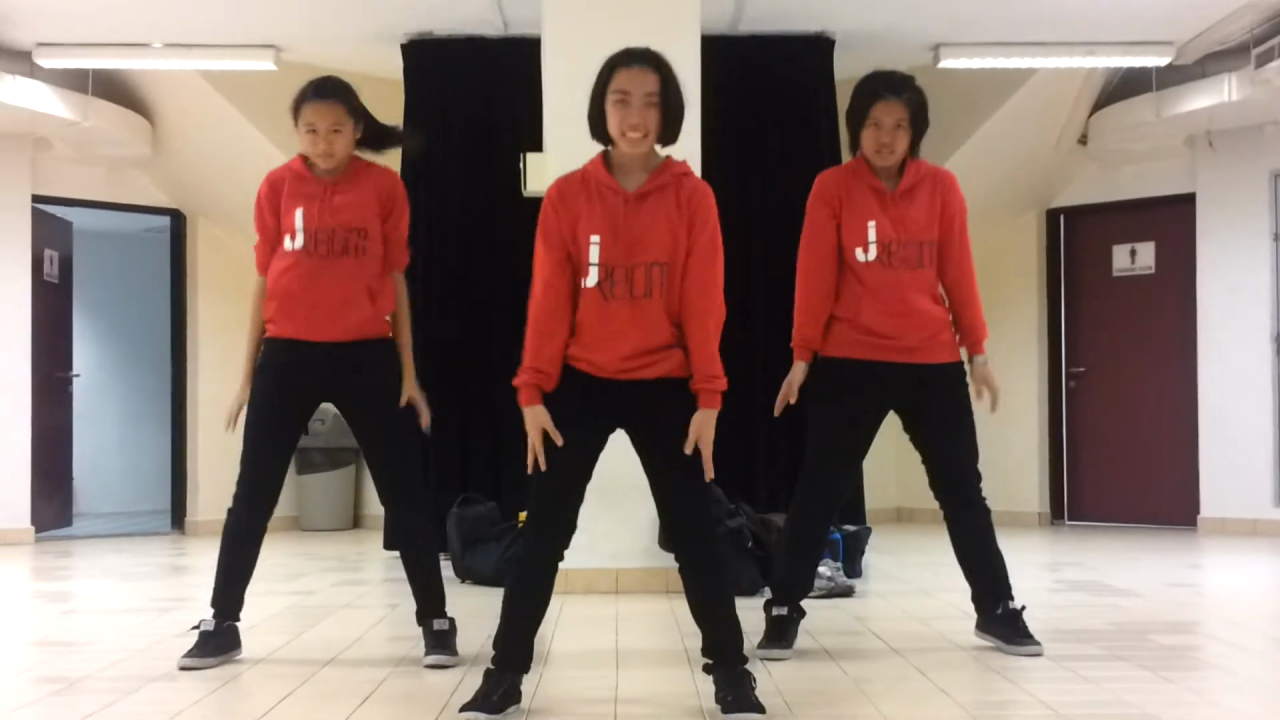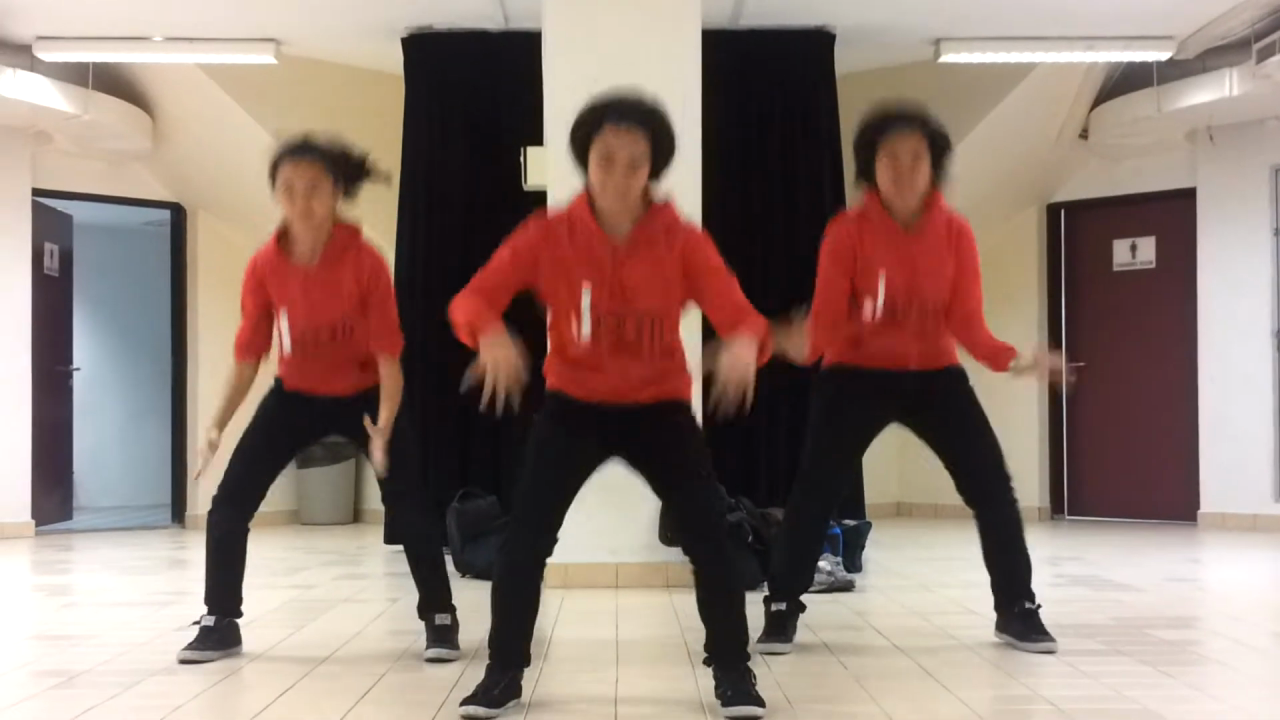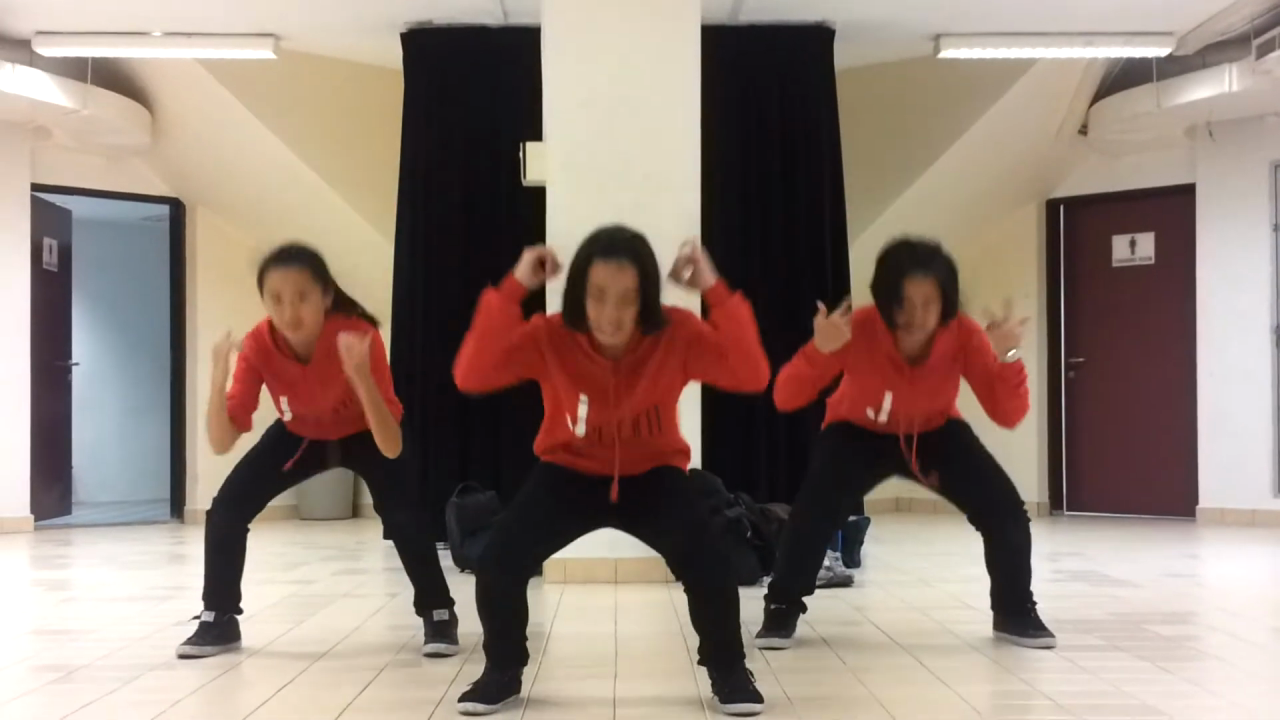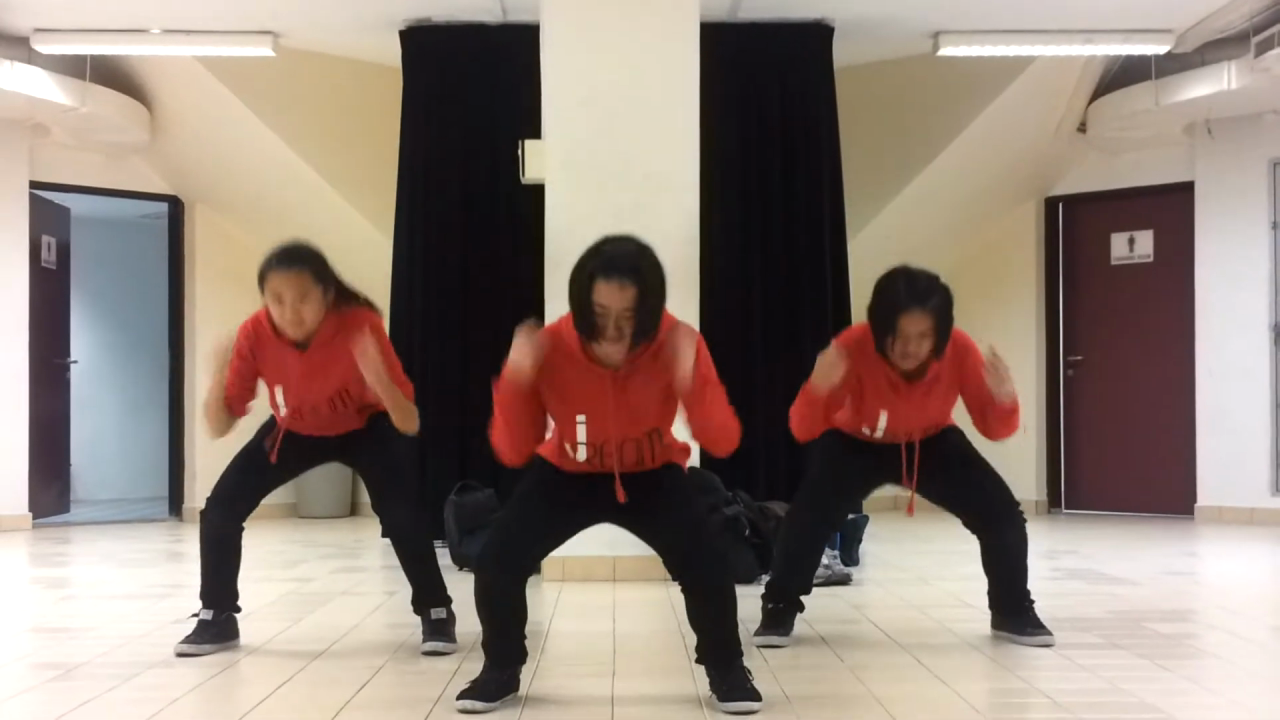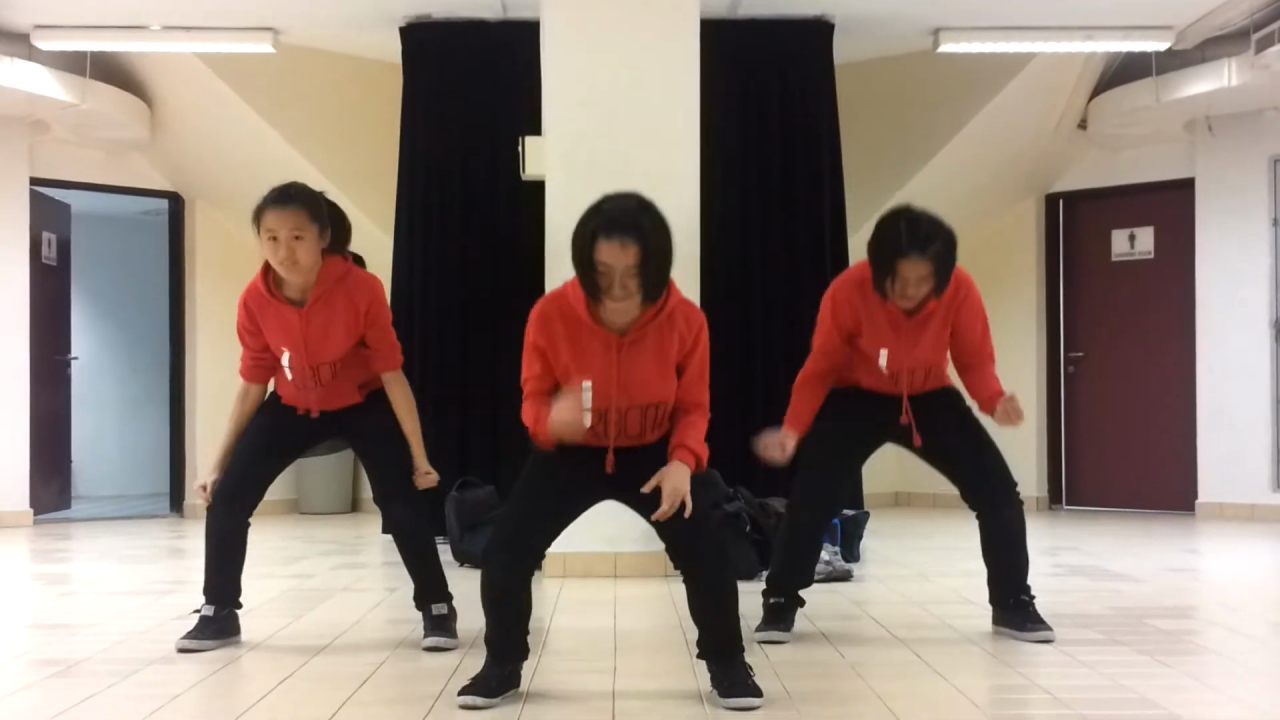
dt=0.2s
person 1, frame 1
left shoulder: (693, 198)
right shoulder: (566, 196)
left elbow: (705, 303)
right elbow: (545, 297)
left wrist: (709, 400)
right wrist: (534, 392)
left hip: (665, 385)
right hip: (579, 383)
left knee: (693, 530)
right knee: (545, 529)
person 1, frame 2
left shoulder: (682, 239)
right shoulder: (550, 233)
left elbow: (738, 313)
right elbow: (473, 297)
left wrist: (747, 343)
right wrist: (489, 334)
left hip: (659, 411)
right hip: (573, 408)
left knee: (709, 535)
right knee: (525, 538)
person 1, frame 3
left shoulder: (679, 333)
right shoulder: (547, 337)
left elbow: (751, 378)
right elbow: (472, 378)
left wrist: (718, 294)
right wrist: (509, 291)
left hip: (652, 477)
right hip: (568, 477)
left knee: (707, 563)
right knee: (498, 564)
left ankle: (727, 669)
right ankle: (503, 670)
person 1, frame 4
left shoulder: (680, 348)
right shoulder: (547, 349)
left elbow: (722, 441)
right elbow: (511, 448)
left wrist: (692, 380)
right wrist: (514, 378)
left hip: (650, 478)
right hip: (568, 479)
left knee: (705, 561)
right knee: (496, 564)
left ankle: (725, 668)
right ankle: (501, 668)
person 1, frame 5
left shoulder: (684, 319)
right shoulder: (552, 314)
left elbow: (692, 406)
right elbow: (534, 408)
left wrist: (683, 461)
right wrist: (552, 418)
left hip: (652, 452)
right hip: (571, 453)
left knee: (704, 548)
right knee: (504, 552)
left ankle: (727, 662)
right ankle: (503, 663)
person 2, frame 1
left shoulder: (383, 185)
right shoulder: (279, 184)
left elbow: (394, 282)
right elbow: (267, 279)
left wrist: (409, 373)
right wrist: (246, 377)
left hip: (365, 357)
right hip: (286, 356)
left knee: (403, 493)
right knee: (254, 495)
left ankle: (437, 624)
right ankle: (220, 626)
person 2, frame 2
left shoulder: (366, 263)
right shoulder: (264, 267)
left elbow: (389, 359)
right elbow: (247, 358)
left wrist: (385, 428)
right wrist: (218, 423)
left hip: (363, 397)
right hip: (295, 398)
left knee: (408, 507)
right knee: (229, 504)
left ankle: (441, 621)
right ankle: (220, 624)
person 2, frame 3
left shoulder: (359, 338)
right shoulder: (258, 345)
left elbow: (391, 447)
right elbow: (222, 440)
left wrist: (359, 378)
right wrist: (217, 380)
left hip: (364, 436)
right hip: (298, 438)
left knee: (403, 515)
right knee: (225, 513)
left ankle: (438, 615)
right ankle: (219, 619)
person 2, frame 4
left shoulder: (361, 326)
right shoulder: (253, 336)
left elbow: (408, 421)
right elbow: (218, 426)
left wrist: (380, 382)
right wrist: (219, 382)
left hip: (365, 429)
right hip: (292, 433)
left knee: (402, 512)
right knee: (219, 510)
left ankle: (436, 613)
right ankle: (217, 617)
person 2, frame 5
left shoulder: (360, 287)
right shoulder: (254, 300)
left elbow: (391, 372)
right elbow: (254, 386)
left wrist: (419, 454)
right wrist: (219, 461)
left hip: (365, 404)
right hip: (291, 406)
left knee: (401, 503)
right knee: (227, 501)
left ankle: (437, 608)
right ankle: (219, 612)
person 3, frame 1
left shoulder: (941, 188)
right shoulder: (832, 188)
left elbow: (958, 274)
right elbow: (814, 278)
left wrist: (978, 351)
right wrist: (801, 357)
left hip: (934, 364)
right hip: (849, 364)
left knee: (960, 489)
right knee: (820, 487)
left ankle: (998, 611)
right ankle: (783, 612)
person 3, frame 2
left shoulder: (955, 232)
right shoulder: (844, 235)
left elbow: (969, 330)
right elbow: (828, 324)
left wrist: (1014, 361)
right wrist: (805, 342)
left hip: (933, 376)
right hip: (854, 376)
left knee: (992, 484)
right knee: (815, 486)
left ankle: (1017, 610)
right ankle: (781, 609)
person 3, frame 3
left shoulder: (966, 337)
right shoulder: (856, 332)
left elbow: (1010, 415)
right elbow: (785, 399)
left wrist: (1008, 358)
right wrist: (819, 351)
left hip: (936, 435)
right hip: (859, 436)
left knee: (1006, 513)
right knee: (814, 512)
left ankle: (1015, 612)
right ankle: (781, 608)
person 3, frame 4
left shoulder: (959, 349)
right shoulder: (852, 348)
left elbow: (995, 428)
right elbow: (805, 428)
left wrist: (1003, 399)
right wrist: (819, 389)
left hip: (930, 443)
right hip: (855, 444)
left knee: (1002, 514)
right knee: (812, 511)
left ankle: (1013, 609)
right ankle: (780, 608)
person 3, frame 5
left shoulder: (959, 288)
right shoulder: (848, 289)
left elbow: (975, 361)
right elbow: (823, 368)
left wrist: (995, 403)
right wrist: (792, 430)
left hip: (929, 397)
right hip: (858, 398)
left knee: (997, 490)
right knee: (813, 491)
left ankle: (1012, 603)
right ankle: (780, 601)
